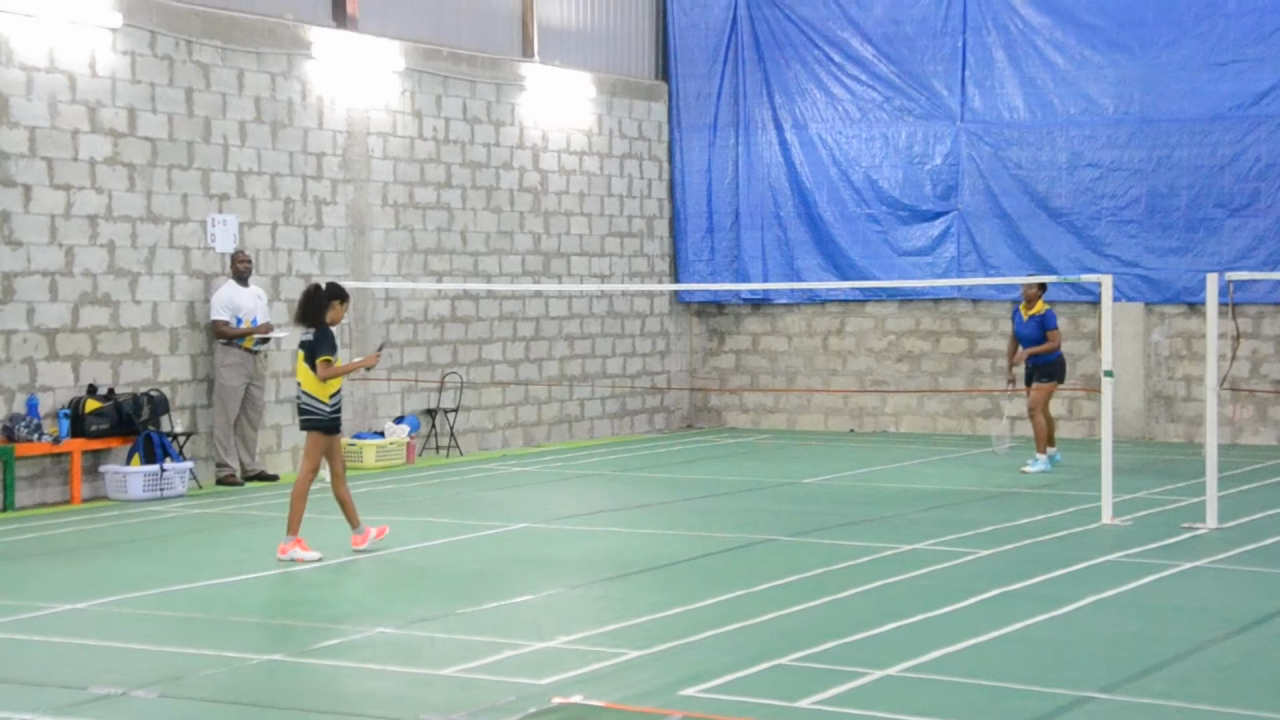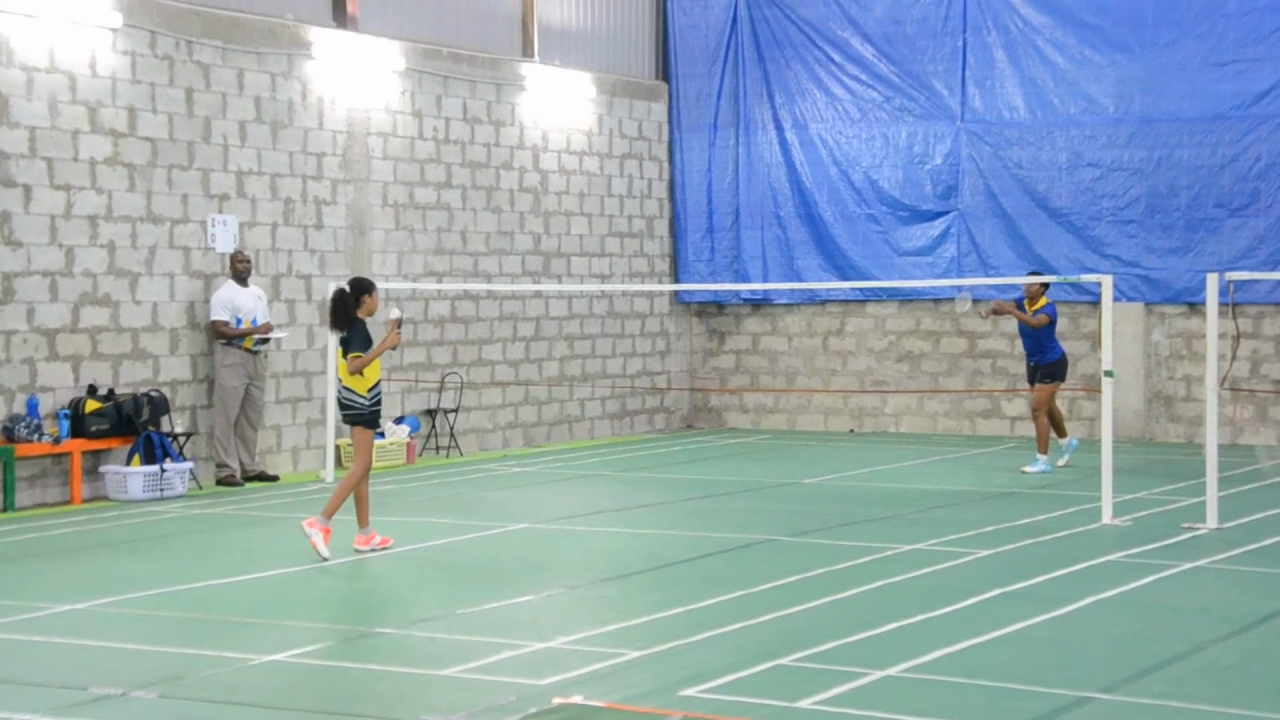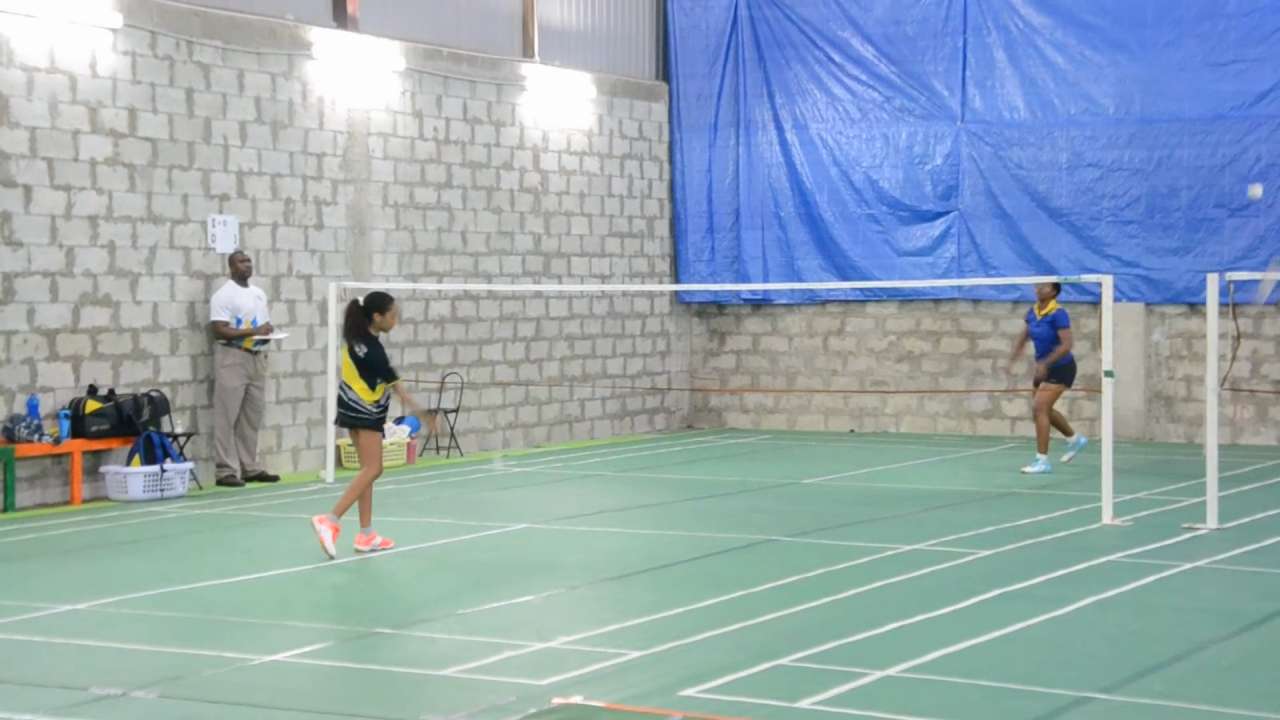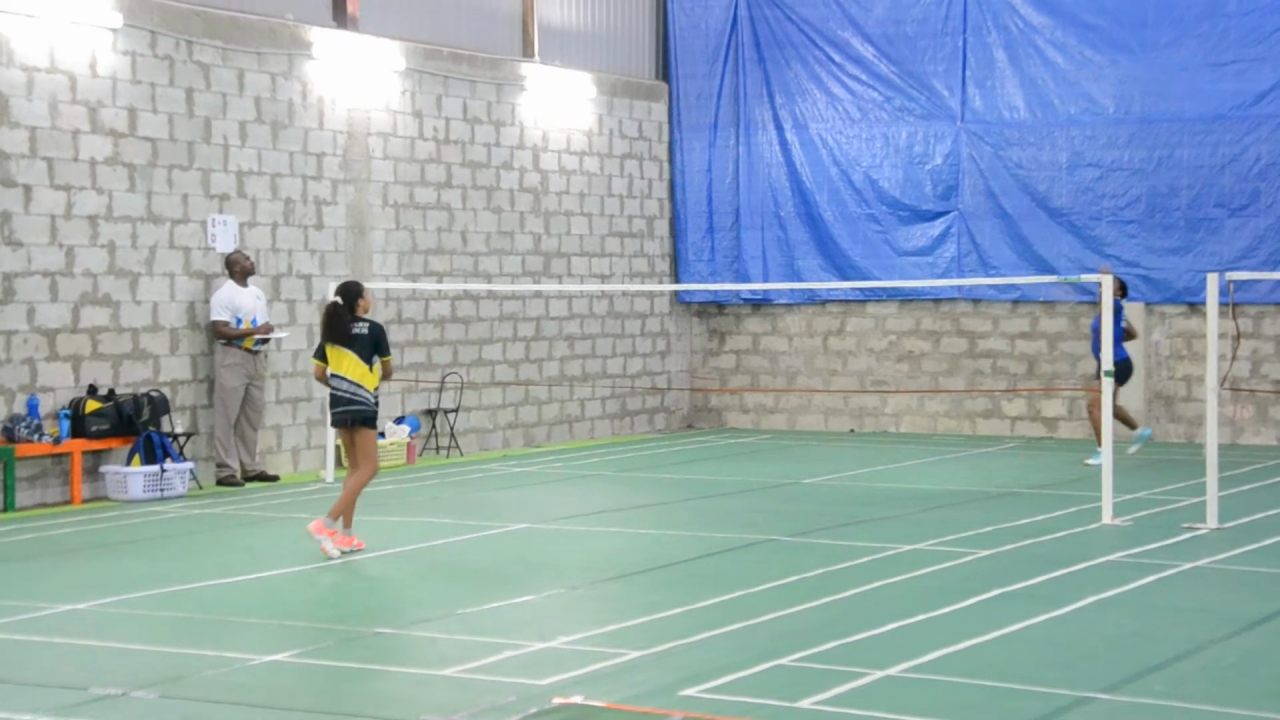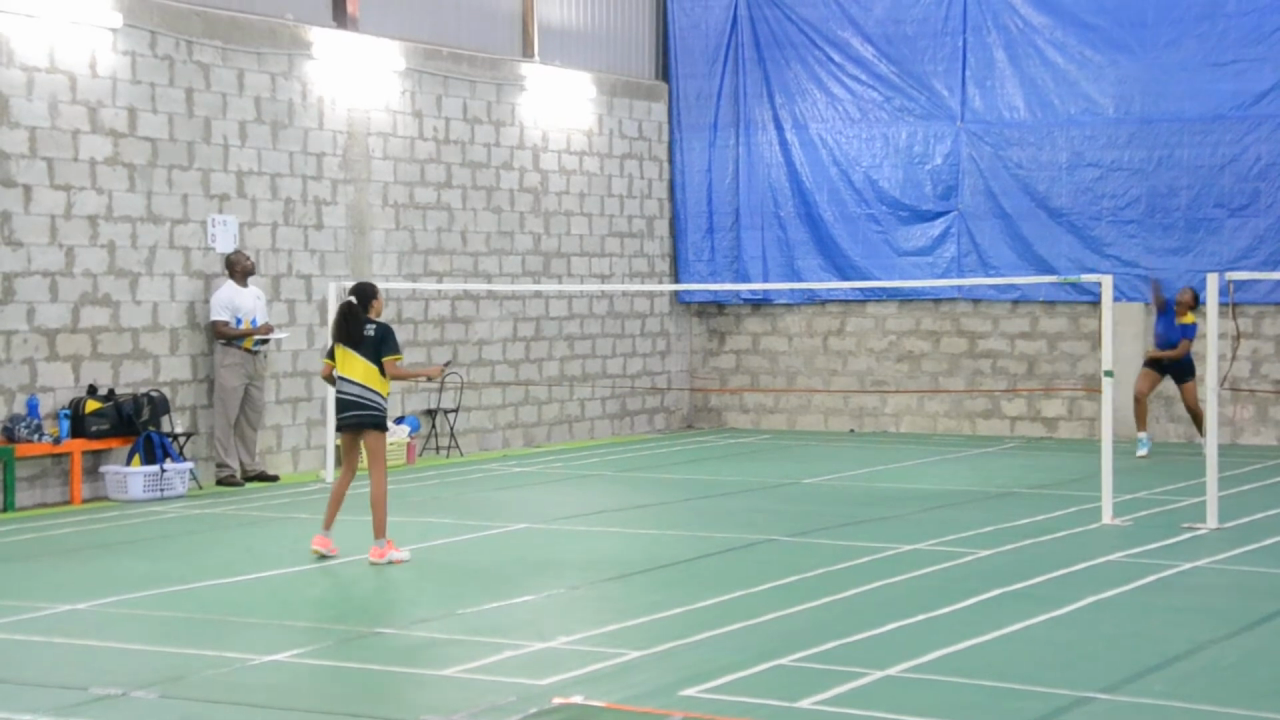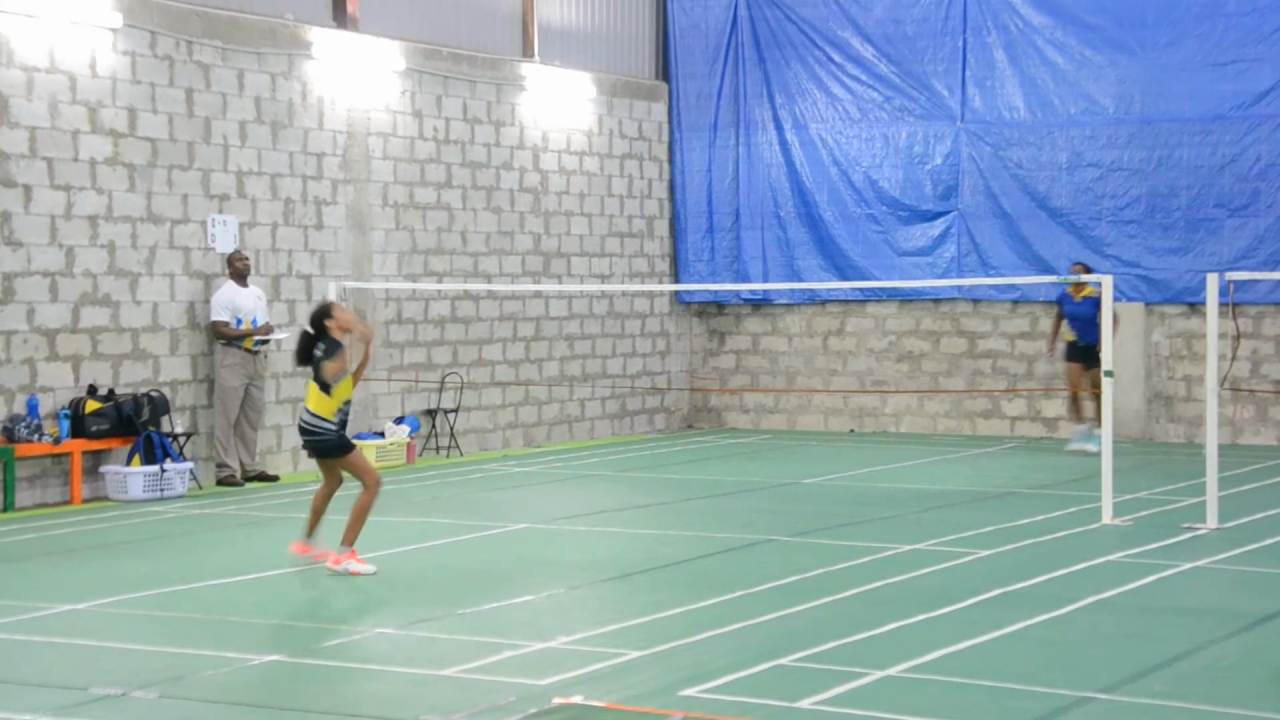
dt=0.7s
person 1, frame 1
left shoulder: (310, 332)
right shoulder: (324, 333)
right elbow: (323, 373)
left wrist: (342, 370)
right wrist: (360, 364)
left hip: (323, 410)
right hip: (321, 411)
left knee: (338, 472)
right knee: (308, 472)
left ankle: (359, 533)
right ankle: (290, 542)
person 1, frame 2
left shoulder: (356, 326)
right shoulder: (357, 328)
left elbow: (371, 359)
right elbow: (352, 367)
left wrist: (391, 334)
right wrist: (384, 346)
left hip: (361, 404)
right hip: (361, 405)
left knee: (364, 467)
right knee: (359, 468)
left ankle: (365, 535)
right ankle: (320, 523)
person 1, frame 3
left shoulder: (356, 335)
right shoulder: (374, 352)
right elbow: (395, 385)
right wrist: (415, 407)
left hip: (351, 406)
right hip: (364, 412)
left knee: (367, 469)
right knee: (372, 470)
left ankle: (366, 534)
right ankle: (330, 520)
person 1, frame 4
left shoulder: (332, 331)
right shoulder: (374, 329)
left elbow: (318, 373)
right elbow: (386, 370)
right wrist: (375, 379)
left hip: (339, 404)
right hip: (361, 404)
left knee: (356, 467)
right knee: (367, 469)
left ankle: (343, 535)
right ankle: (326, 524)
person 1, frame 5
left shoulder: (344, 332)
right shoulder: (382, 331)
left elbow: (326, 373)
right elbow: (392, 371)
right wrist: (427, 372)
left hip: (345, 406)
right hip: (370, 407)
left knee: (347, 470)
right knee: (378, 473)
left ankle: (324, 537)
right ankle: (380, 546)
person 1, frame 6
left shoulder: (331, 348)
right shoulder: (332, 348)
left elbow: (352, 381)
right elbow: (329, 374)
left wrist: (367, 349)
right wrist: (355, 340)
left hip: (321, 429)
right hip: (325, 432)
left knee: (332, 482)
right knee: (372, 481)
left ankle: (307, 543)
right ankle: (344, 554)
person 2, frame 1
left shoulder: (259, 293)
right shoulder: (224, 294)
right elbow: (220, 330)
left wrist: (267, 332)
right wrist: (253, 330)
left hip: (256, 357)
right hip: (232, 357)
left knee: (252, 415)
right knee: (228, 416)
left ankle: (251, 467)
right ankle: (225, 470)
person 2, frame 2
left shoulder: (259, 293)
right shoulder: (223, 295)
right elbow: (219, 331)
left wrist: (267, 333)
right wrist: (253, 331)
left hip: (256, 357)
right hip: (232, 357)
left knee: (252, 416)
right knee: (228, 417)
left ankle: (251, 467)
right ankle: (225, 471)
person 2, frame 3
left shoulder: (259, 294)
right shoulder: (224, 295)
right elbow: (219, 331)
left wrist: (267, 333)
right wrist: (253, 331)
left hip: (256, 357)
right hip: (232, 358)
left knee: (253, 416)
right knee: (227, 417)
left ankle: (251, 467)
right ankle: (225, 471)
person 2, frame 4
left shoulder: (258, 293)
right shoulder: (224, 295)
right elbow: (219, 331)
left wrist: (267, 333)
right wrist: (253, 331)
left hip: (256, 357)
right hip: (233, 358)
left knee: (252, 416)
right knee: (228, 417)
left ankle: (251, 467)
right ankle: (225, 471)
person 2, frame 5
left shoulder: (258, 293)
right shoulder: (224, 295)
right elbow: (219, 331)
left wrist: (267, 332)
right wrist: (253, 331)
left hip: (256, 357)
right hip: (232, 358)
left knee: (253, 416)
right knee: (227, 417)
left ankle: (251, 467)
right ankle: (225, 471)
person 2, frame 6
left shoulder: (258, 293)
right shoulder: (224, 295)
right elbow: (219, 331)
left wrist: (267, 332)
right wrist: (253, 332)
left hip: (256, 357)
right hip: (232, 358)
left knee: (252, 417)
right knee: (227, 418)
left ankle: (250, 467)
right ankle: (225, 471)
person 3, frame 1
left shoulder: (1046, 314)
right shoulder: (1018, 311)
left elbow: (1055, 344)
right elbow: (1014, 340)
left wrist: (1028, 352)
right wrist: (1009, 369)
left hip: (1050, 365)
right hip: (1032, 366)
left knee: (1035, 408)
right knee: (1041, 409)
left ankle: (1042, 460)
right ankle: (1052, 452)
person 3, frame 2
left shoulder: (1048, 307)
right shoulder: (1021, 304)
left elbow: (1035, 323)
right elbow: (1004, 308)
left wrist: (1010, 310)
right wrist: (992, 310)
left hip: (1052, 363)
right hip: (1034, 363)
left knee: (1038, 410)
right knee: (1048, 406)
left ankle: (1043, 461)
right ankle: (1067, 442)
person 3, frame 3
left shoulder: (1059, 314)
right shoulder: (1032, 312)
left elbow: (1067, 345)
right elbow: (1023, 337)
left wrist: (1045, 363)
right wrist: (1012, 359)
left hip: (1060, 368)
right hip: (1044, 369)
left knee: (1039, 408)
right knee: (1044, 410)
left ankle: (1042, 461)
right ankle: (1075, 440)
person 3, frame 4
left shoulder: (1114, 304)
right shoulder: (1117, 312)
right elbow: (1133, 334)
left hip: (1116, 365)
right hip: (1110, 364)
left knee: (1093, 404)
left ankle: (1102, 452)
right ankle: (1140, 432)
person 3, frame 5
left shoulder: (1190, 325)
right shoulder: (1166, 308)
left elbow: (1181, 353)
right elbow: (1156, 295)
left wrist: (1159, 354)
right wrist: (1156, 286)
left hip: (1180, 365)
right hip: (1155, 360)
left knee: (1192, 406)
right knee: (1139, 393)
right ankle: (1143, 439)
person 3, frame 6
left shoulder: (1096, 296)
right shoulder: (1064, 296)
right elbow: (1058, 318)
right wrist: (1052, 341)
left hip: (1094, 347)
right hip: (1075, 346)
left knee: (1097, 392)
right knee: (1074, 391)
left ankle: (1097, 434)
right ankle: (1082, 431)
